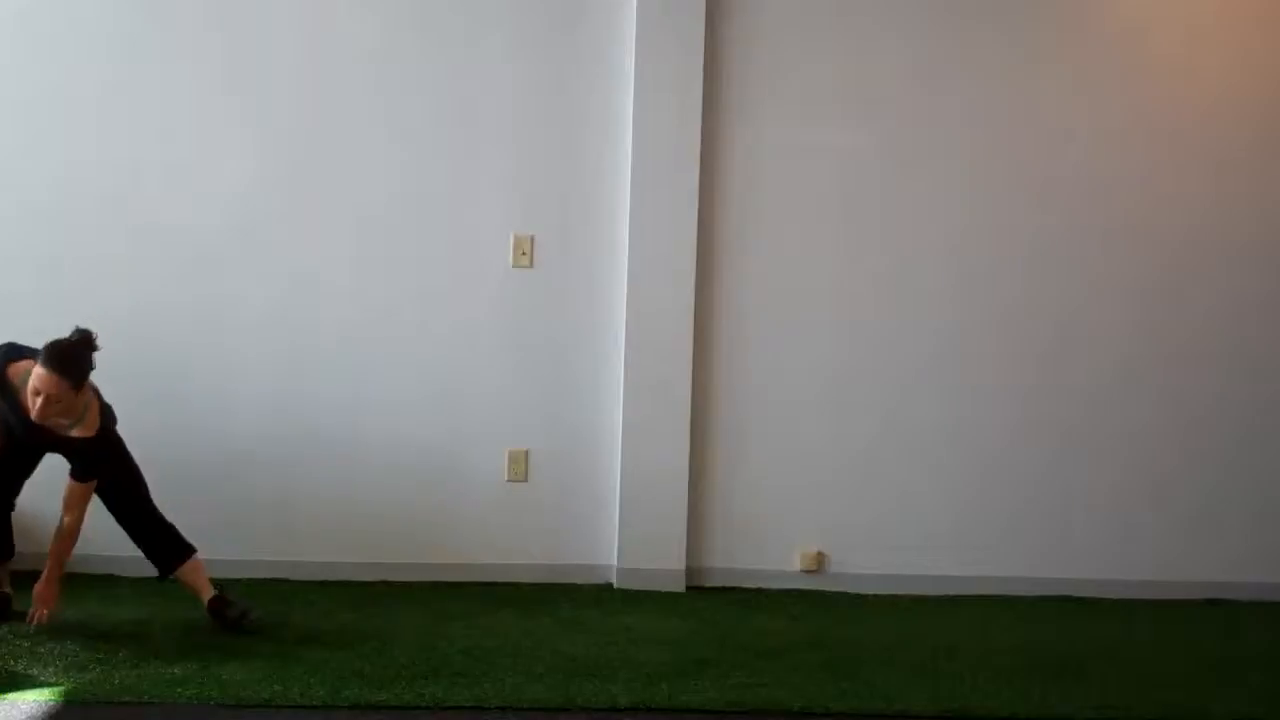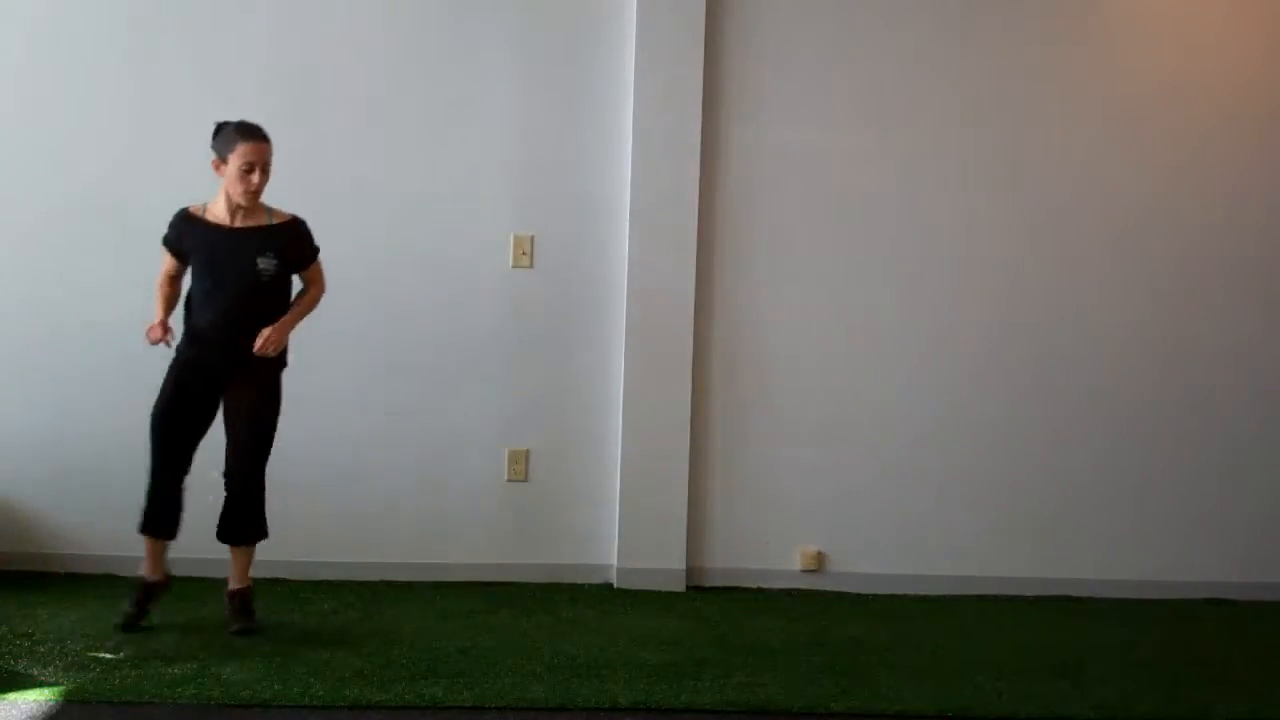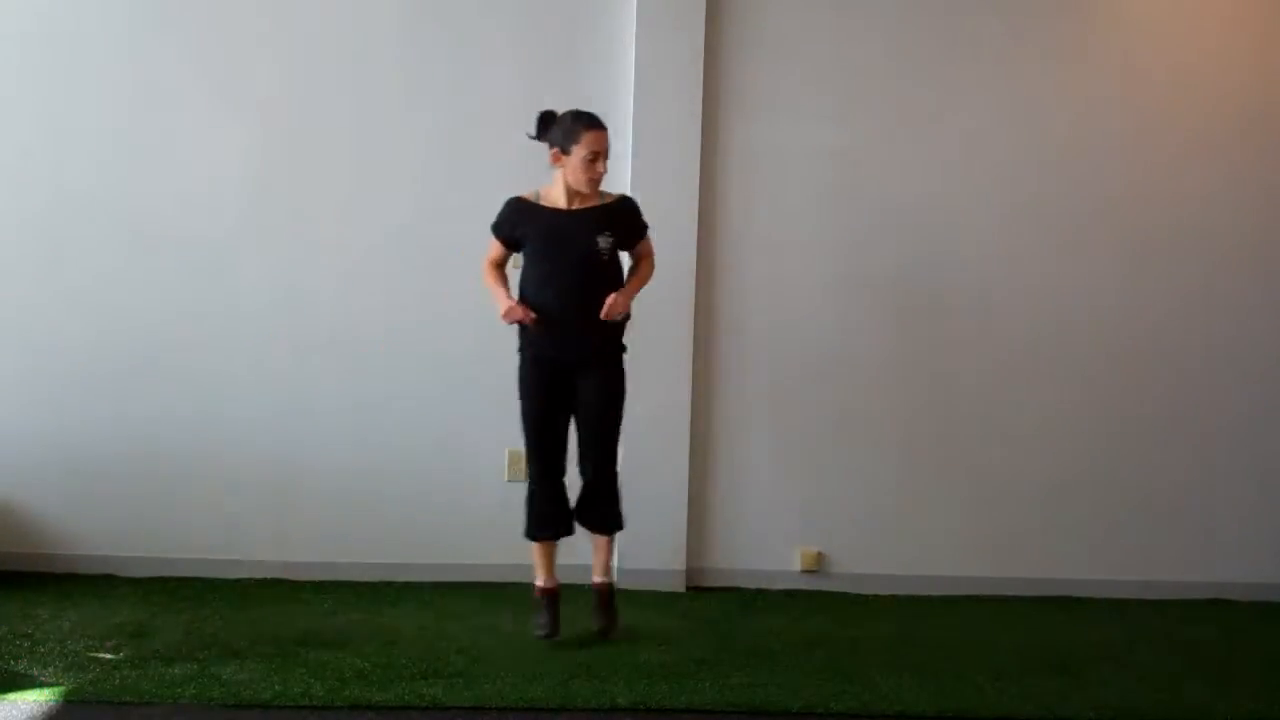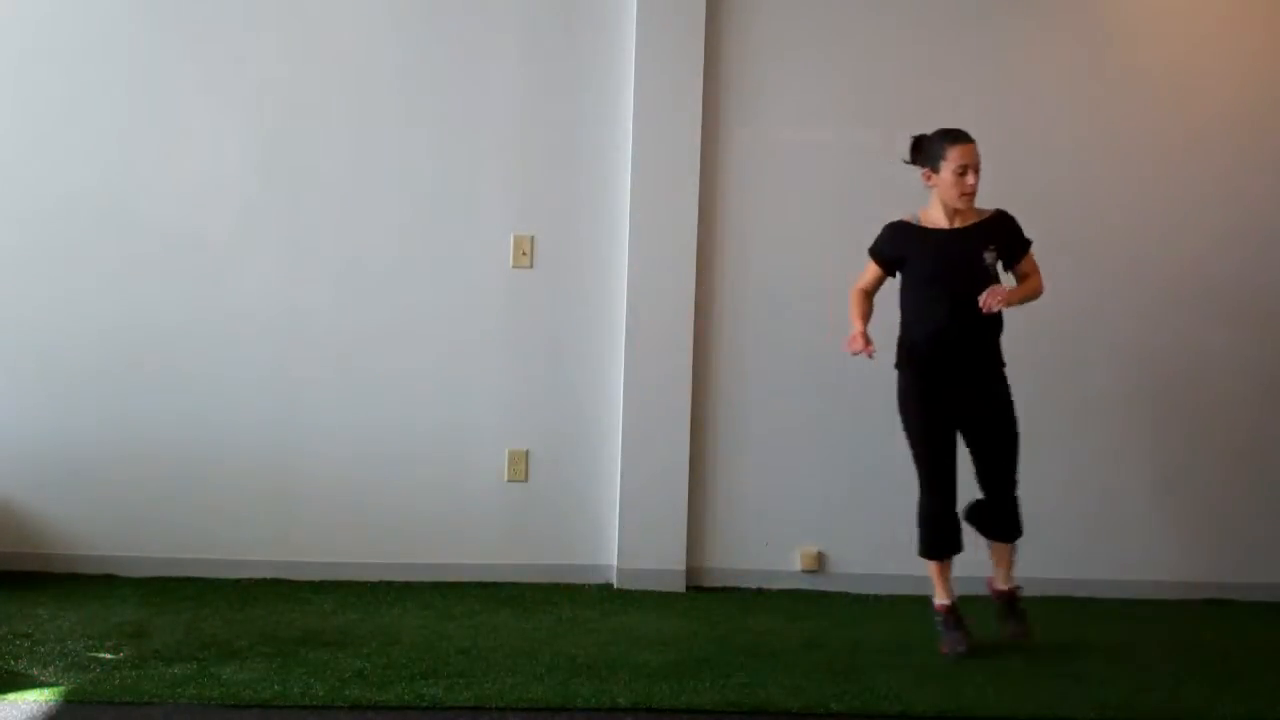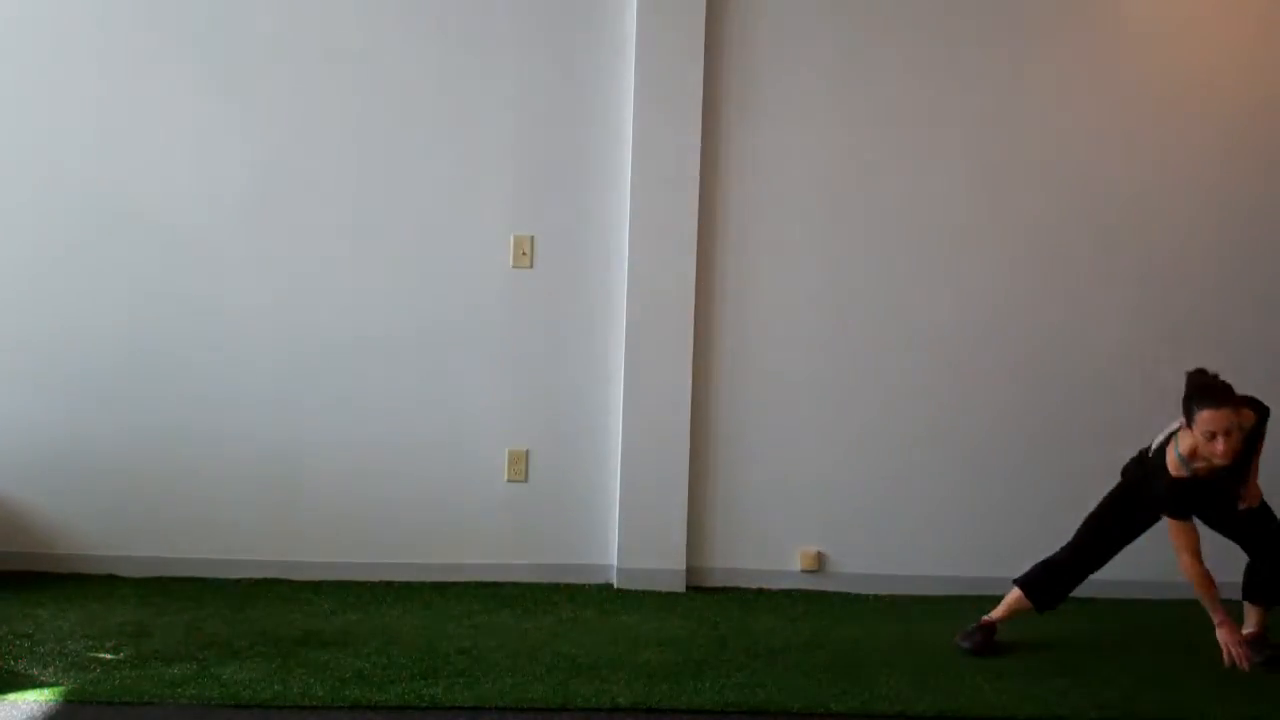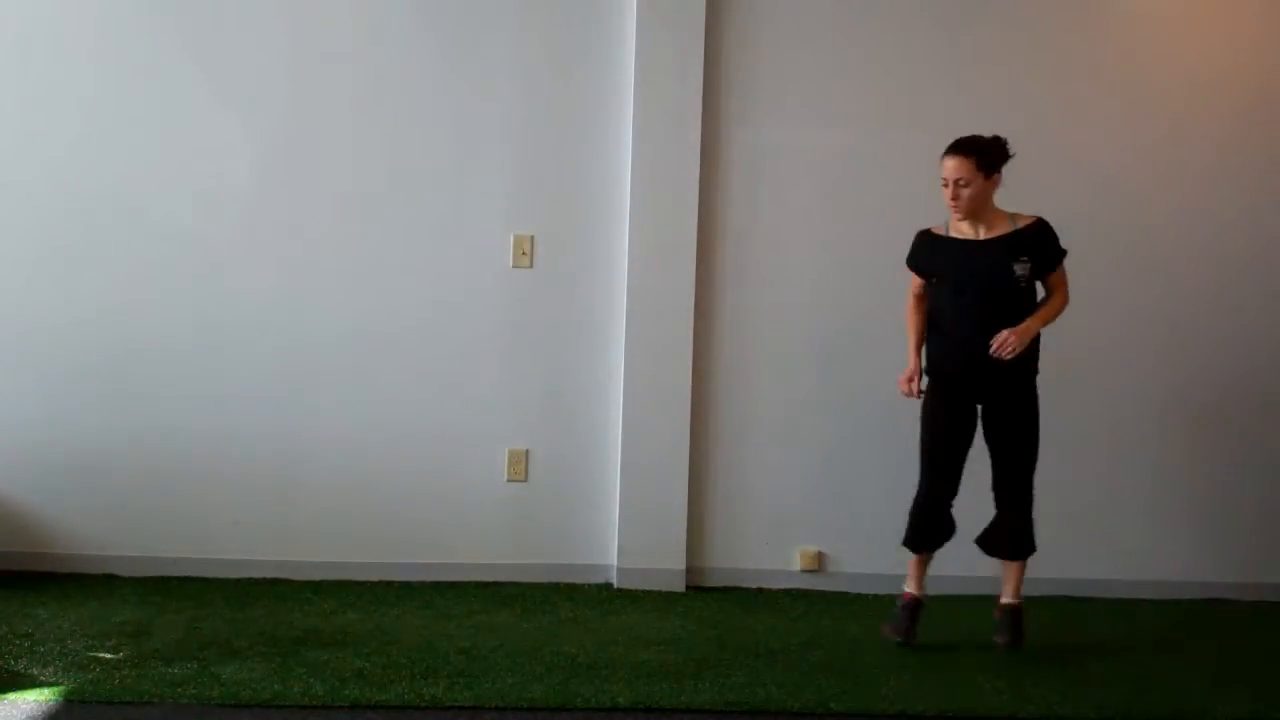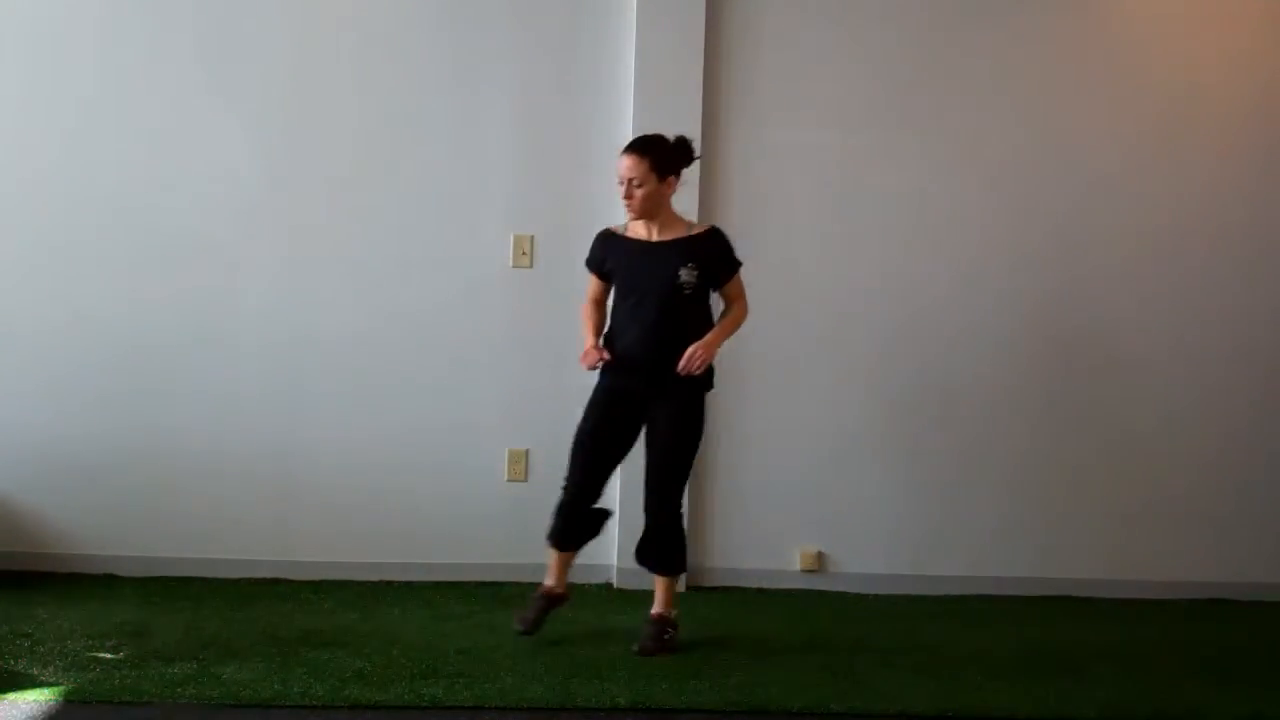
dt=0.7s
person 1, frame 1
left shoulder: (89, 431)
left elbow: (72, 515)
left wrist: (50, 580)
left hip: (78, 438)
left knee: (139, 514)
left ankle: (212, 598)
person 1, frame 2
left shoulder: (287, 232)
right shoulder: (188, 224)
left elbow: (314, 286)
right elbow: (171, 276)
left wrist: (283, 326)
right wrist: (161, 317)
left hip: (255, 369)
right hip: (195, 361)
left knee: (244, 475)
right knee: (165, 467)
left ankle: (239, 588)
right ankle: (152, 577)
person 1, frame 3
left shoulder: (618, 211)
right shoulder: (522, 211)
left elbow: (646, 262)
right elbow: (492, 264)
left wrist: (626, 295)
right wrist: (506, 300)
left hip: (600, 358)
right hip: (541, 356)
left knee: (599, 465)
right knee: (544, 468)
left ankle: (602, 583)
right ankle: (544, 587)
person 1, frame 4
left shoulder: (997, 227)
right shoulder: (901, 234)
left elbow: (1035, 283)
right elbow: (863, 289)
left wrist: (1010, 295)
right wrist: (859, 328)
left hip: (981, 372)
right hip: (921, 373)
left knee: (1000, 480)
right knee: (937, 485)
left ankle: (1003, 586)
right ankle: (944, 604)
person 1, frame 5
left shoulder: (1251, 418)
right shoulder: (1175, 471)
right elbow: (1189, 558)
left wrist: (1250, 478)
right wrist: (1221, 621)
right hip: (1144, 490)
left knee: (1267, 543)
right knee: (1081, 556)
left ankle: (1253, 632)
right ankle: (991, 621)
person 1, frame 6
left shoulder: (1033, 234)
right shoulder: (933, 243)
left elbow: (1059, 293)
right elbow: (916, 298)
left wrist: (1026, 329)
right wrist: (914, 357)
left hip: (1013, 379)
right hip: (952, 375)
left knee: (1014, 488)
right knee: (936, 483)
left ankle: (1010, 603)
right ankle: (912, 595)
person 1, frame 7
left shoulder: (705, 243)
right shoulder: (611, 243)
left elbow: (737, 306)
right elbow: (594, 299)
left wrist: (710, 342)
right wrist: (592, 340)
left hip: (678, 388)
right hip: (620, 382)
left knee: (662, 500)
right knee: (579, 483)
left ankle: (663, 613)
right ankle: (553, 588)
